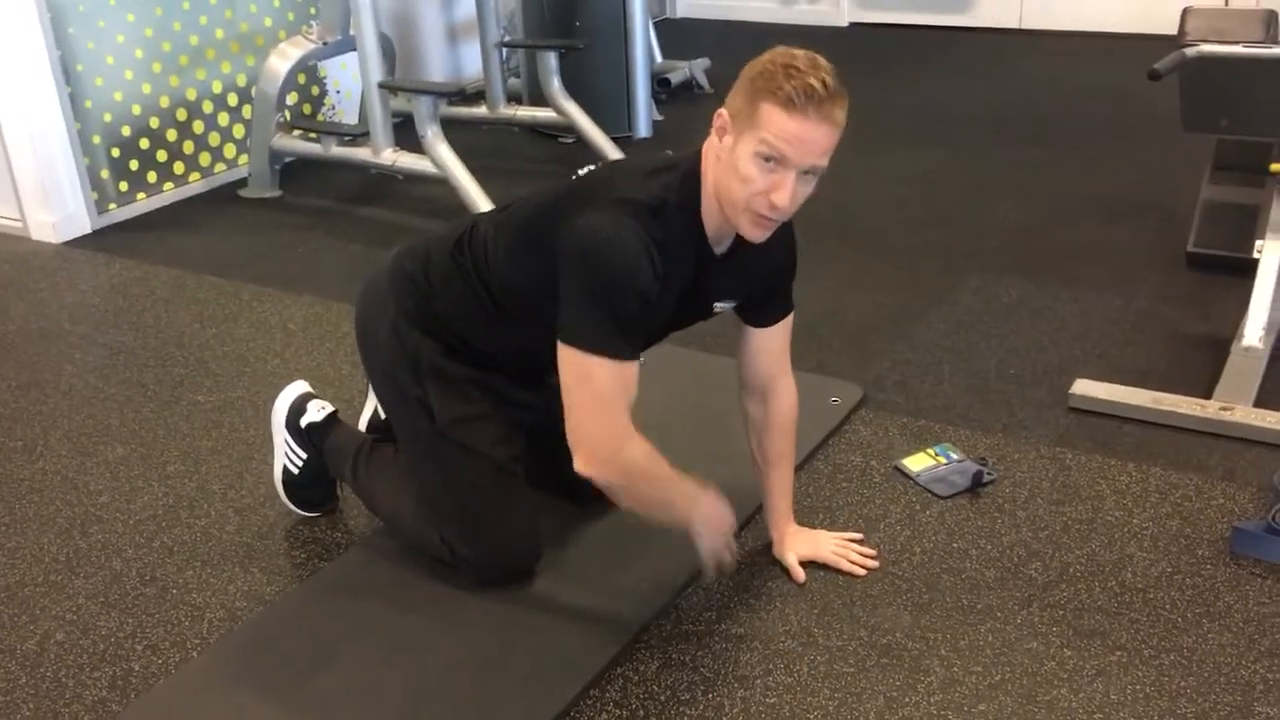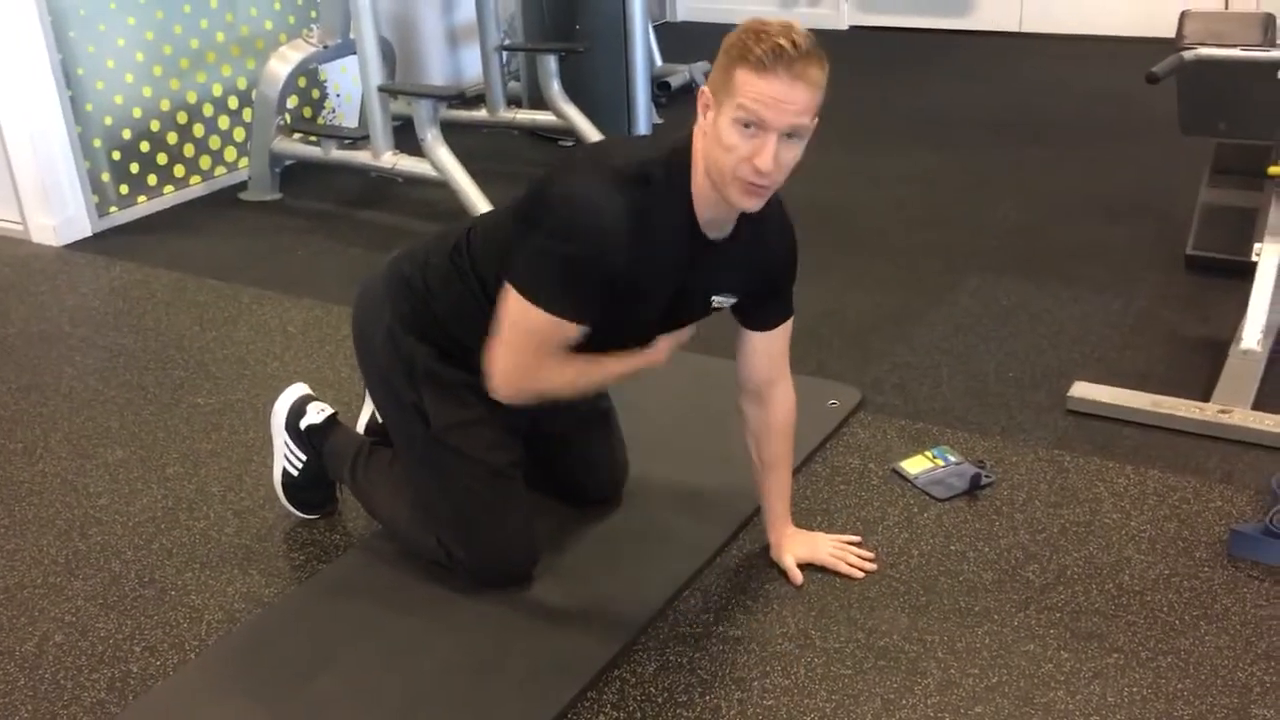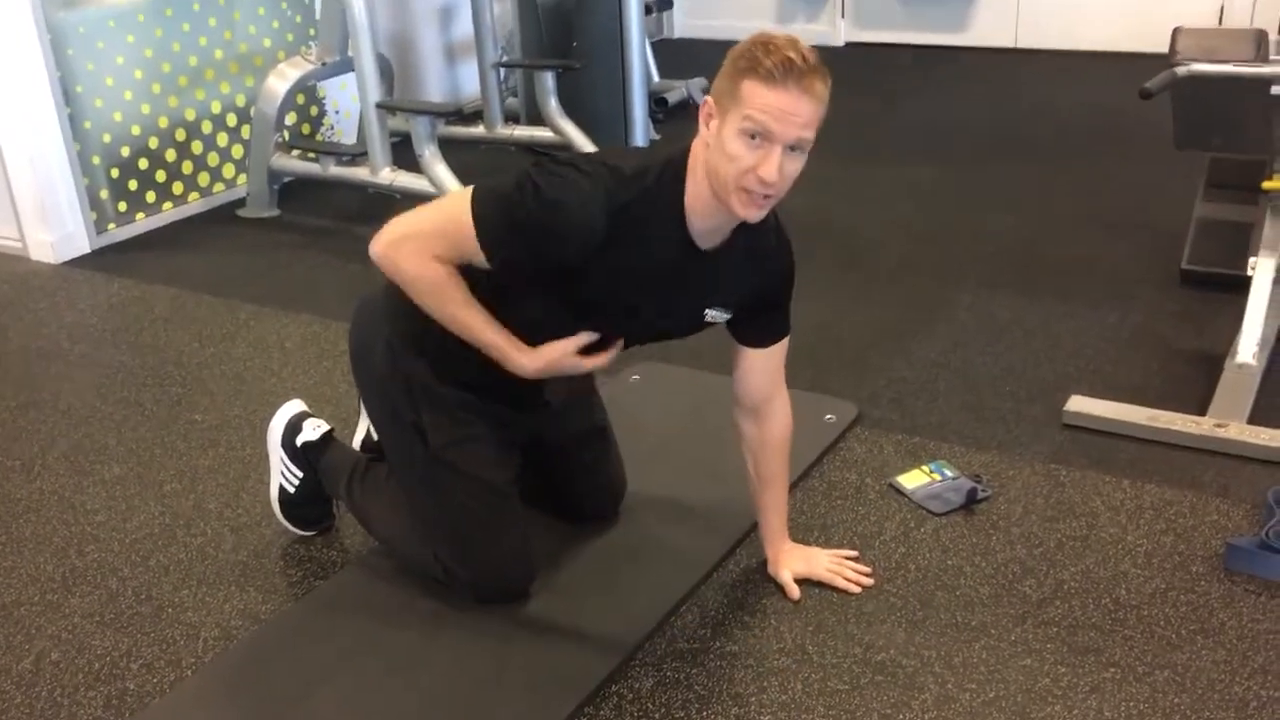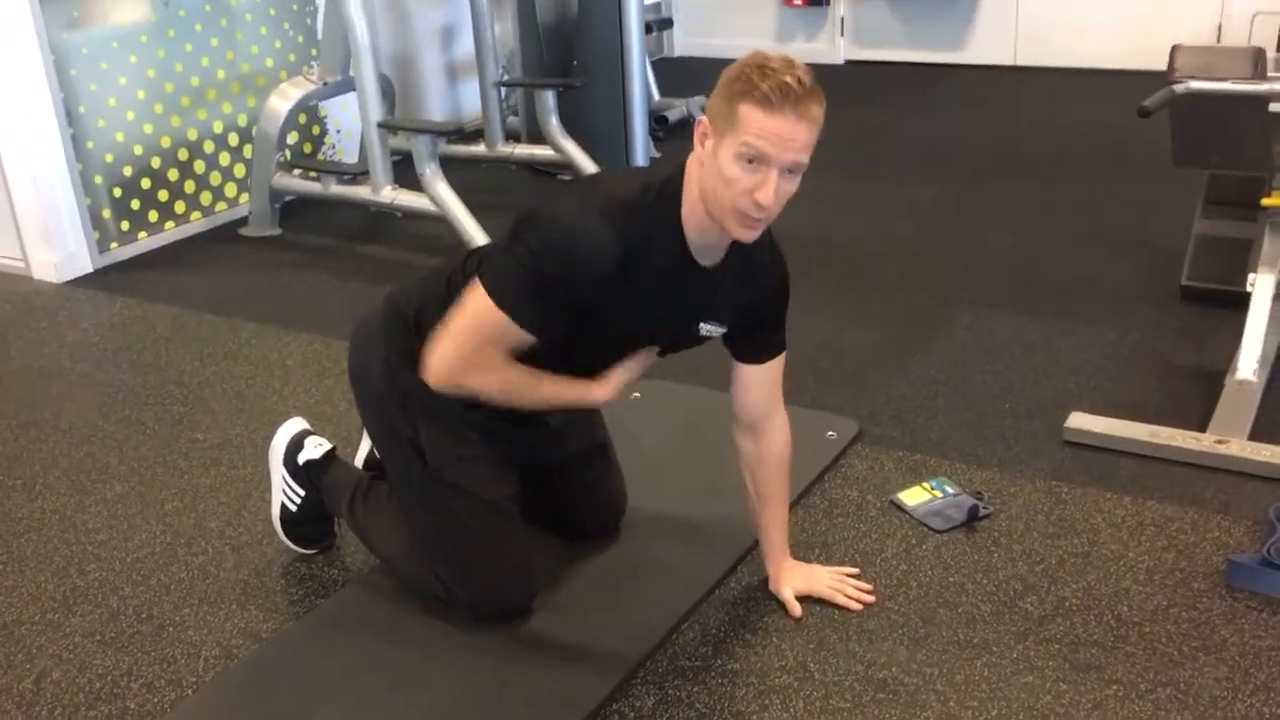
dt=0.2s
person 1, frame 1
left shoulder: (769, 242)
right shoulder: (618, 240)
left elbow: (769, 387)
right elbow: (597, 450)
left wrist: (784, 528)
right wrist: (700, 512)
left hip: (528, 343)
right hip: (424, 330)
left knee: (594, 491)
right knee: (499, 553)
left ankle: (409, 420)
right ankle: (325, 440)
person 1, frame 2
left shoulder: (767, 238)
right shoulder: (601, 207)
left elbow: (766, 387)
right elbow: (512, 378)
left wrist: (782, 530)
right wrist: (648, 356)
left hip: (524, 335)
right hip: (421, 336)
left knee: (597, 488)
right knee: (497, 557)
left ankle: (404, 424)
right ankle: (322, 440)
person 1, frame 3
left shoulder: (764, 254)
right shoulder: (587, 200)
left elbow: (762, 404)
right elbow: (399, 247)
left wrist: (779, 545)
right wrist: (519, 357)
left hip: (532, 359)
right hip: (422, 348)
left knee: (595, 504)
right knee: (494, 573)
right ankle: (320, 457)
person 1, frame 4
left shoulder: (758, 269)
right shoulder: (590, 235)
left elbow: (759, 421)
right elbow: (448, 367)
left wrist: (780, 562)
right wrist: (597, 391)
left hip: (525, 370)
right hip: (414, 364)
left knee: (596, 520)
right knee: (495, 591)
right ankle: (322, 477)
